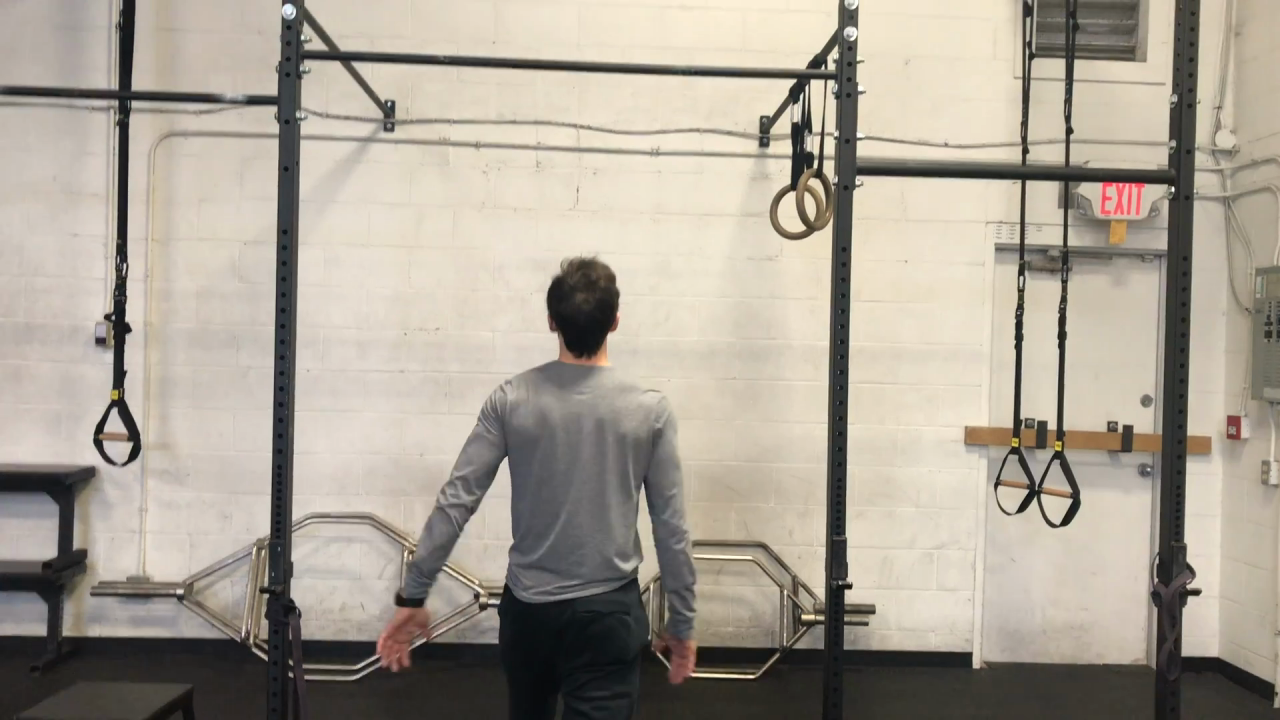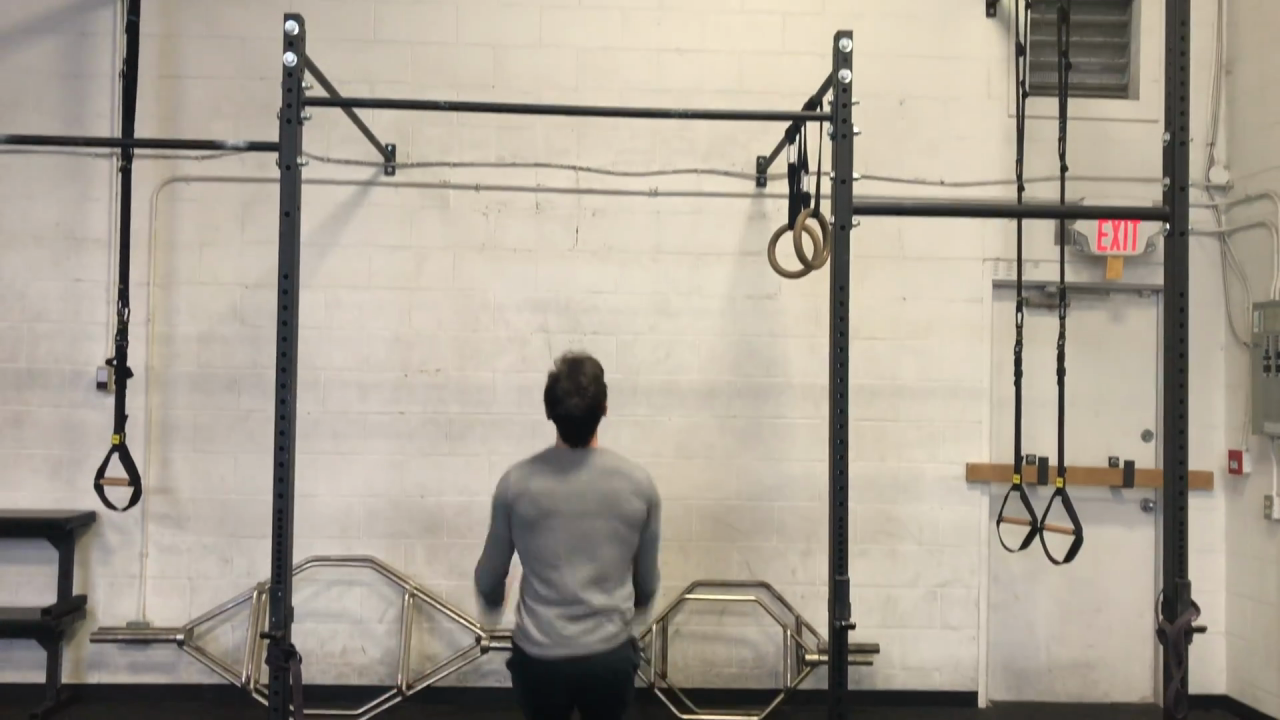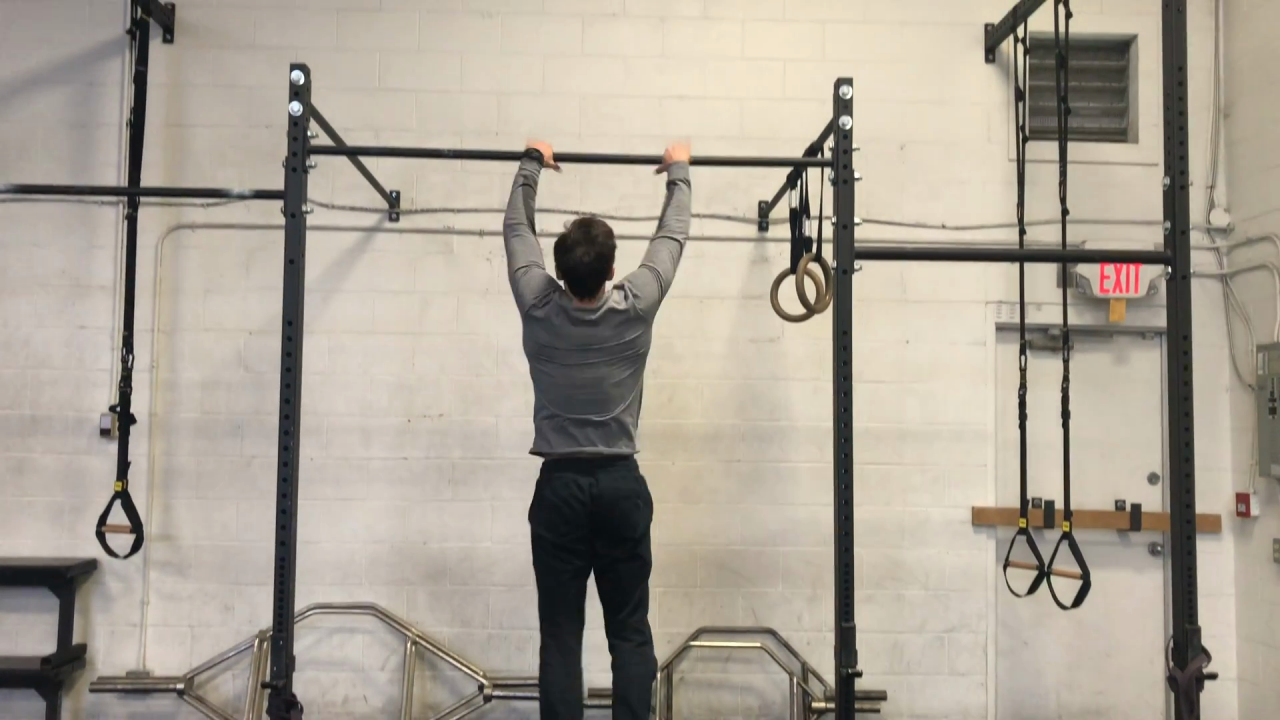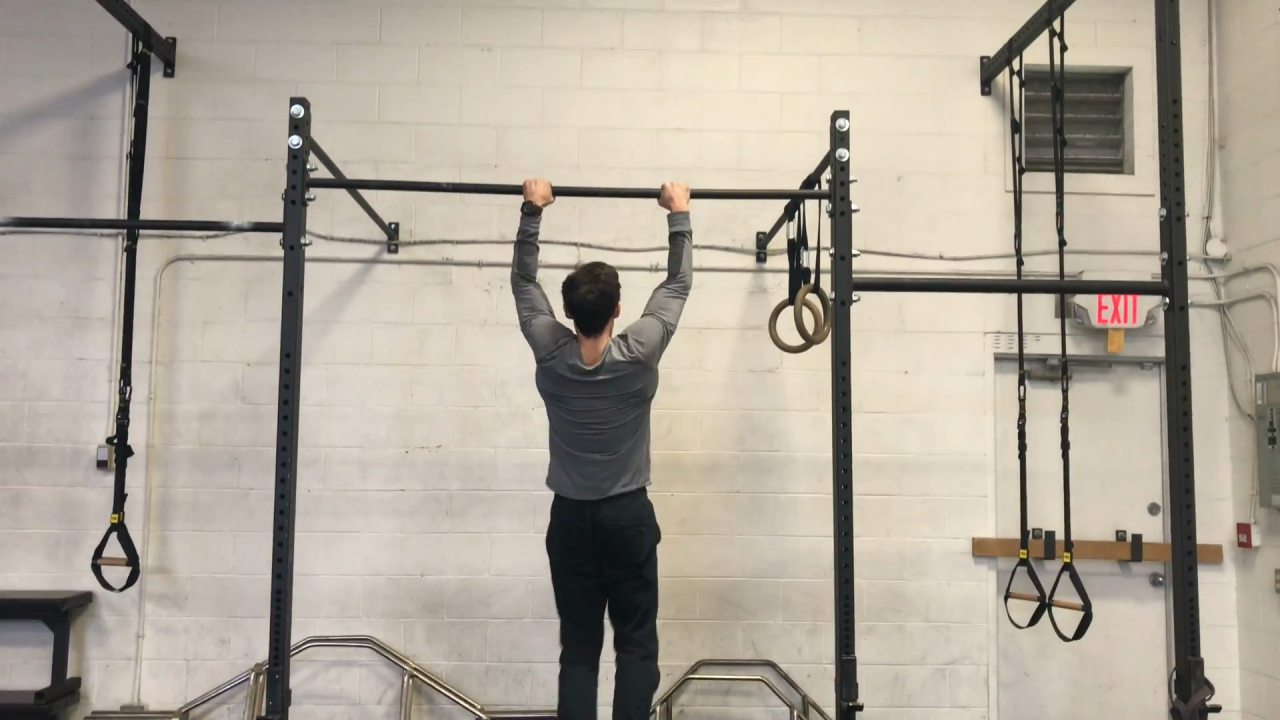
dt=0.4s
person 1, frame 1
left shoulder: (510, 401)
right shoulder: (647, 408)
left elbow: (456, 497)
right elbow: (672, 523)
left wrist: (412, 594)
right wrist: (681, 619)
left hip: (527, 606)
right hip: (608, 609)
person 1, frame 2
left shoulder: (518, 483)
right shoulder: (637, 483)
left elbow: (490, 573)
right elbow: (647, 577)
left wrist: (492, 604)
left hip: (539, 659)
right hip: (610, 656)
person 1, frame 3
left shoulder: (538, 308)
right shoulder: (636, 308)
left elbow: (516, 227)
right elbow: (672, 235)
left wrist: (532, 163)
right wrist: (677, 171)
left hip: (558, 488)
right hip: (621, 486)
left knee: (559, 637)
right knee: (630, 636)
person 1, frame 4
left shoulder: (549, 352)
right shoulder: (640, 353)
left elbow: (523, 280)
right elbow: (678, 283)
left wrist: (531, 210)
right wrist: (679, 215)
left hip: (569, 518)
right hip: (629, 515)
left knee: (578, 648)
right knee: (638, 649)
